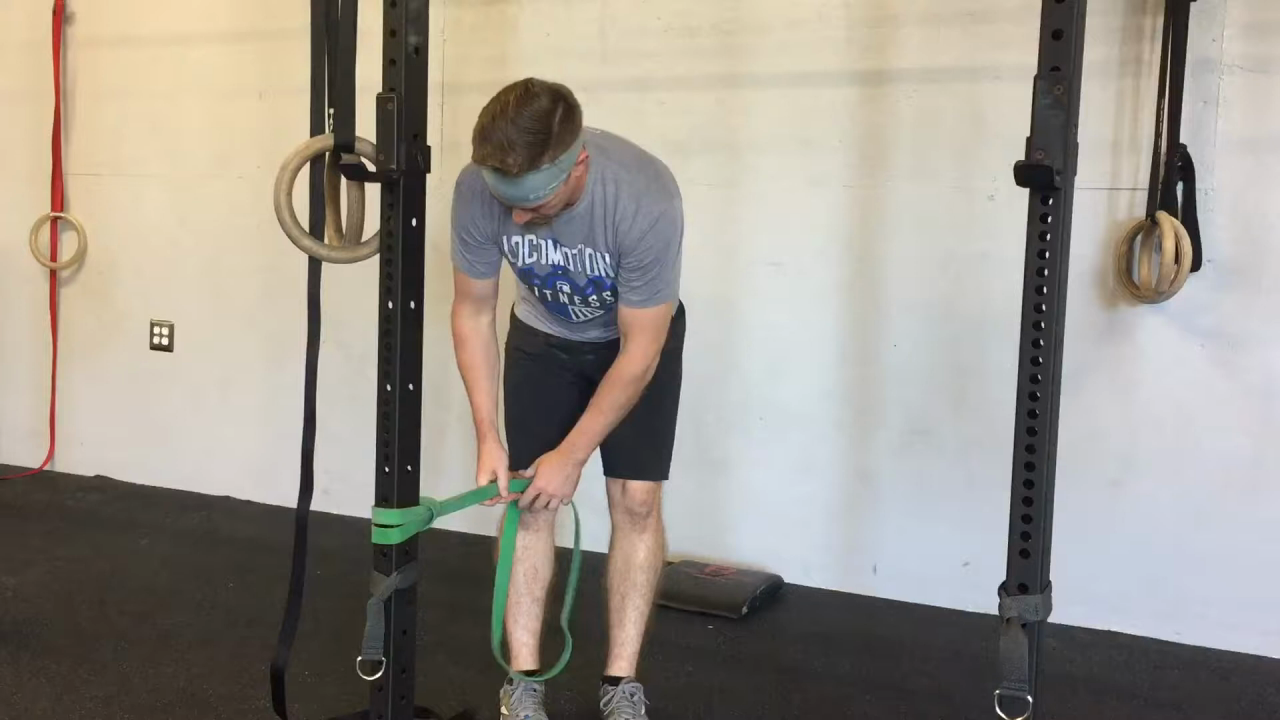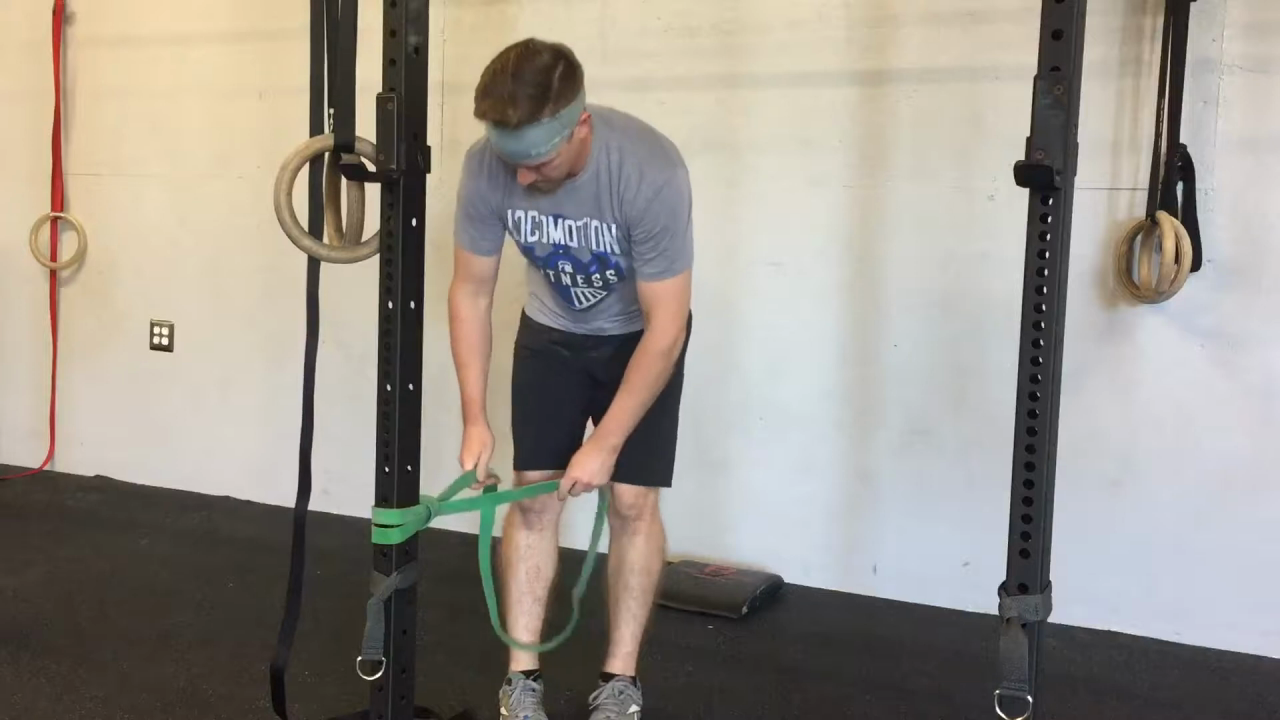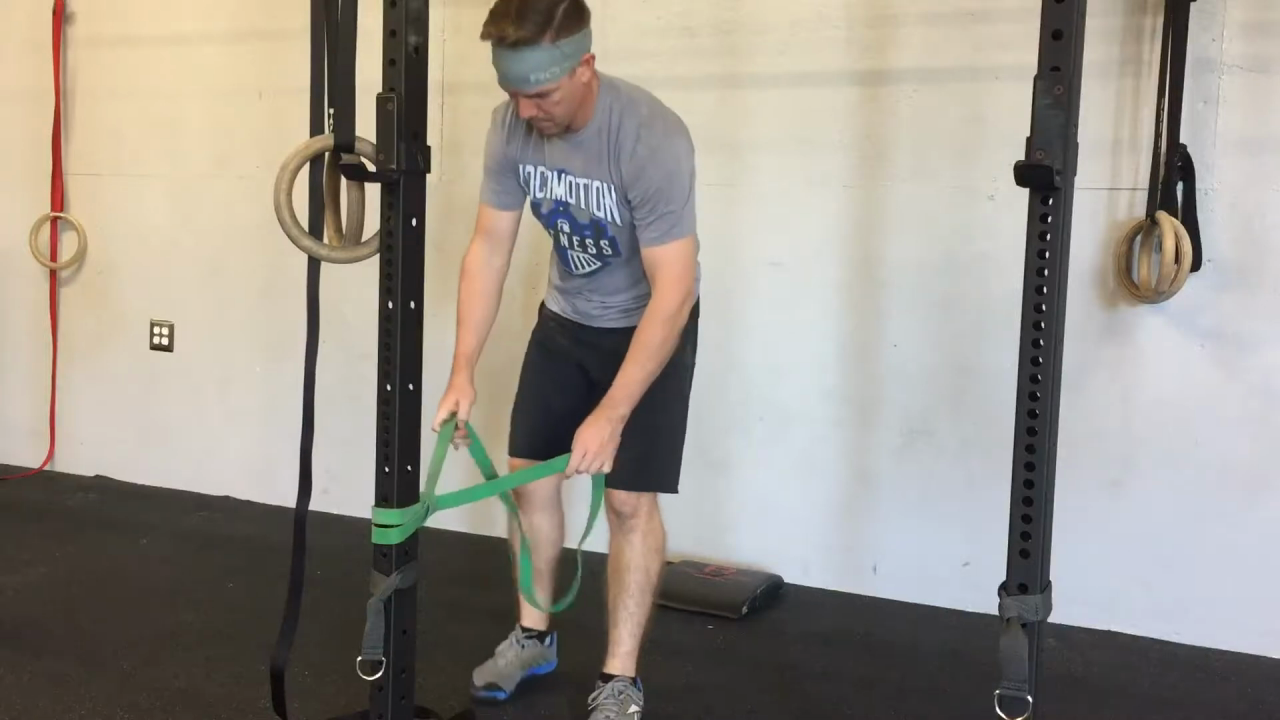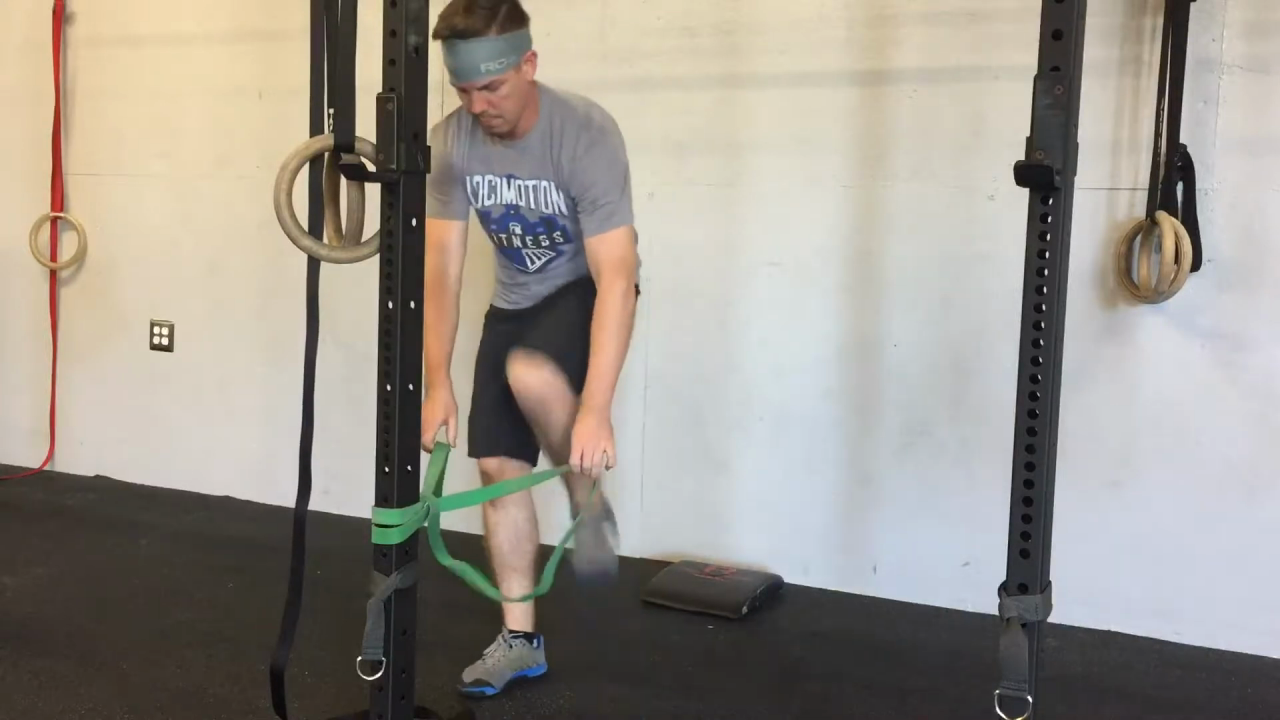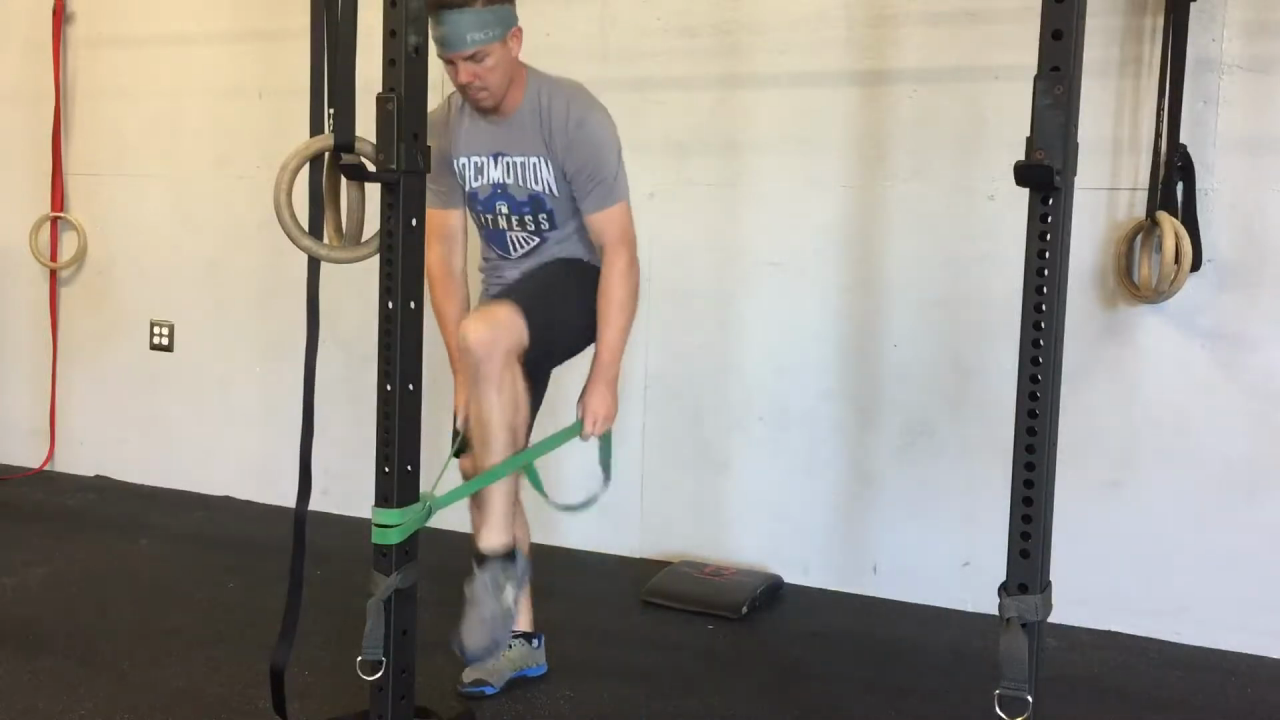
dt=0.5s
person 1, frame 1
left shoulder: (645, 198)
right shoulder: (478, 189)
left elbow: (639, 352)
right elbow: (473, 311)
left wrist: (571, 454)
right wrist: (489, 438)
left hip: (635, 335)
right hip: (542, 335)
left knee: (635, 498)
right knee: (525, 499)
person 1, frame 2
left shoulder: (650, 170)
right shoulder: (486, 165)
left elbow: (666, 328)
right elbow: (471, 292)
left wrist: (606, 442)
right wrist: (474, 419)
left hip: (639, 335)
right hip: (551, 333)
left knee: (632, 500)
right knee: (533, 496)
person 1, frame 3
left shoulder: (652, 139)
right shoulder: (510, 129)
left elbow: (673, 294)
right elbow: (489, 248)
left wrist: (610, 415)
right wrist: (462, 372)
left hip: (646, 327)
right hip: (564, 319)
left knee: (629, 500)
right knee: (530, 476)
right ankle: (534, 636)
person 1, frame 4
left shoulder: (586, 136)
right shoulder: (450, 141)
left elbow: (615, 279)
right elbow: (441, 266)
left wrist: (595, 410)
right wrist: (437, 384)
left hip: (587, 294)
right hip: (514, 305)
left knee: (531, 379)
right knee: (498, 468)
left ankle: (591, 507)
right ankle: (520, 638)
person 1, frame 5
left shoulder: (573, 117)
right shoulder: (444, 129)
left elbow: (618, 252)
right elbow: (442, 250)
left wrist: (605, 377)
right wrist: (455, 364)
left hip: (572, 278)
right hip: (504, 294)
left knee: (486, 334)
right knee: (479, 459)
left ankle: (500, 561)
right ankle: (521, 636)
